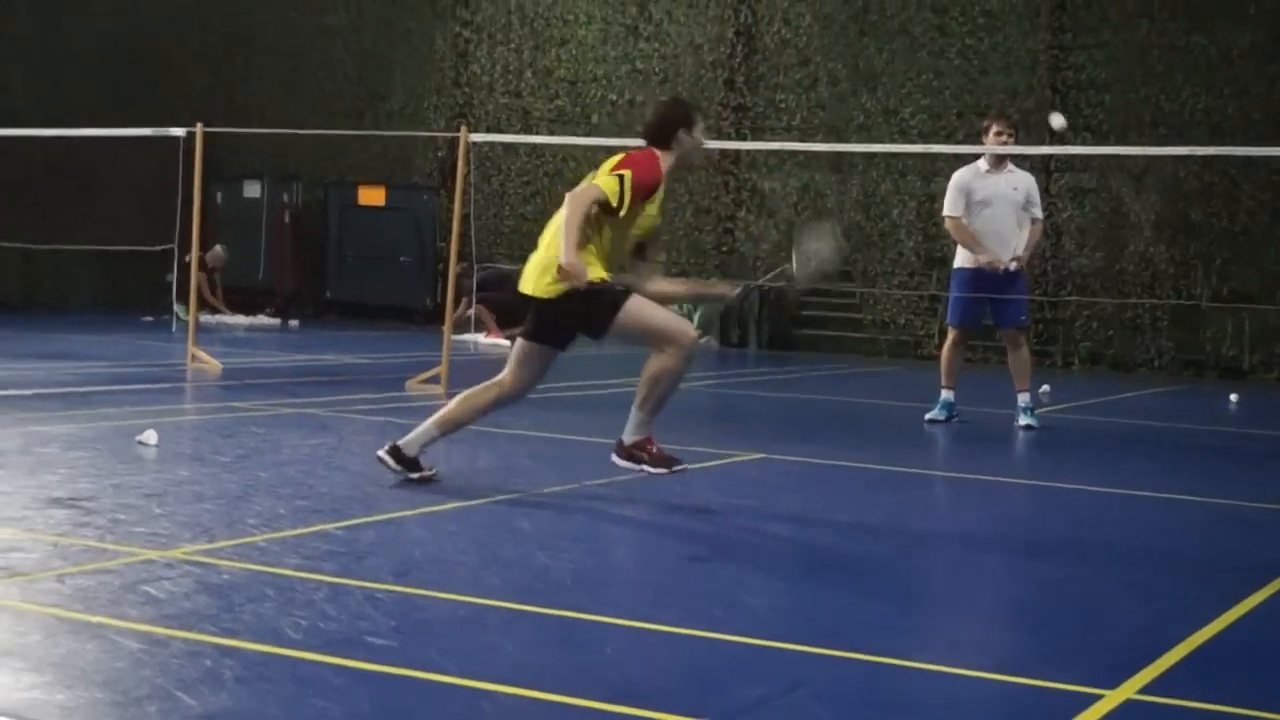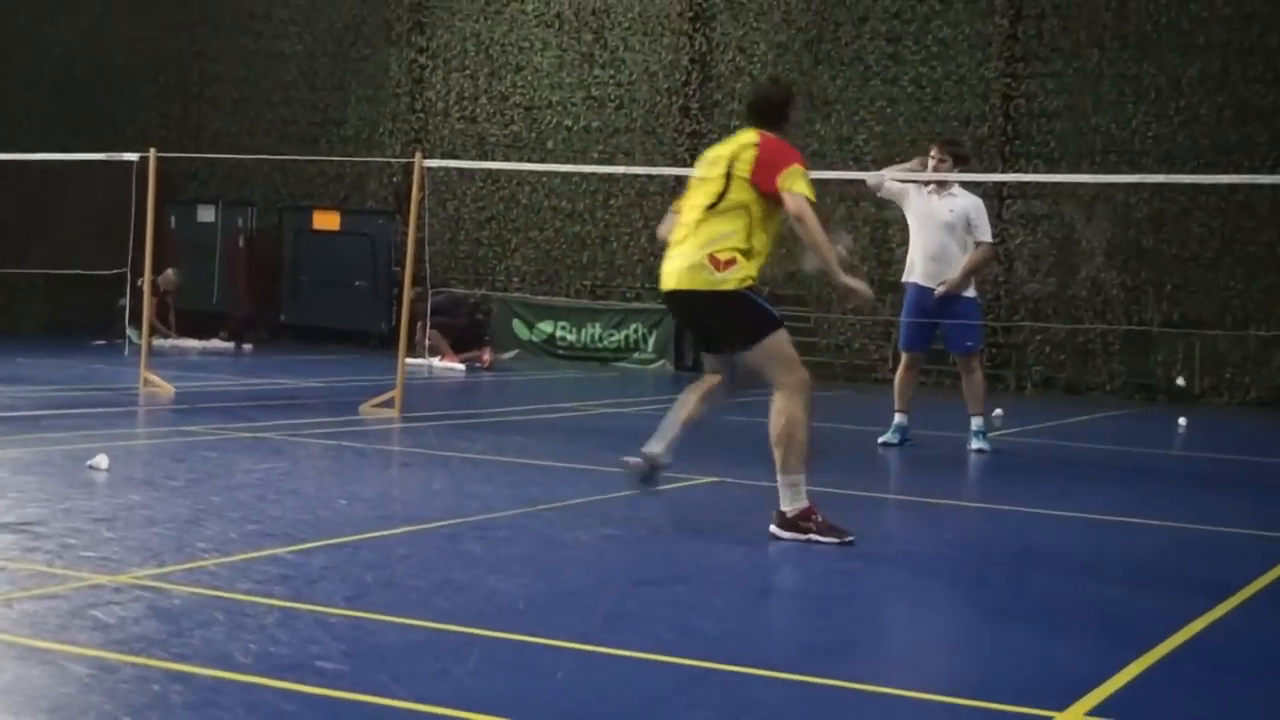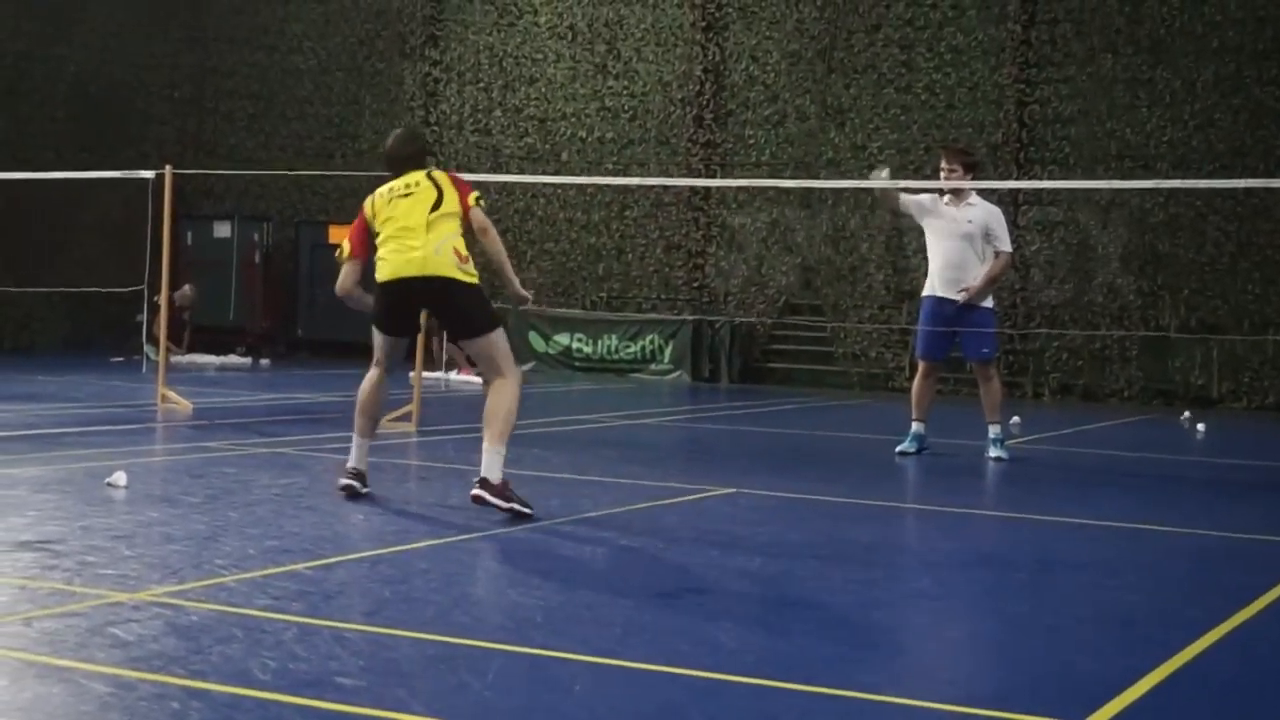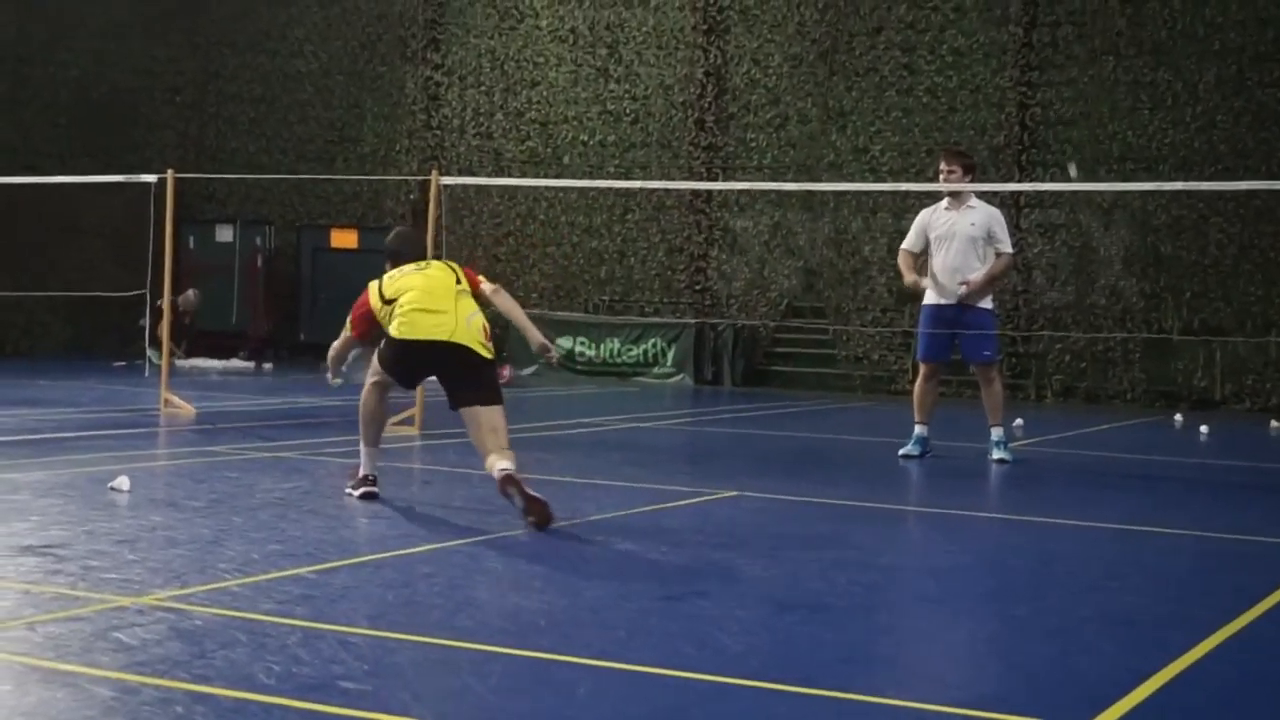
dt=1s
person 1, frame 1
left shoulder: (642, 176)
right shoulder: (646, 167)
left elbow: (643, 282)
right elbow: (579, 198)
left wrist: (700, 288)
right wrist: (568, 255)
left hip: (550, 281)
right hip: (568, 279)
left knee: (512, 384)
right knee: (680, 340)
left ankle: (406, 448)
right ankle: (635, 441)
person 1, frame 2
left shoulder: (716, 154)
right shoulder: (777, 152)
left elbow: (666, 229)
right elbow: (800, 213)
right wrist: (838, 273)
left hip: (679, 279)
right hip: (720, 282)
left knee: (718, 375)
right knee: (793, 382)
left ankle: (654, 455)
right ankle: (794, 513)
person 1, frame 3
left shoulder: (372, 201)
right shoulder: (447, 181)
left elbow: (345, 288)
right elbow: (483, 227)
left wrist: (376, 307)
right wrist: (513, 283)
left hip: (395, 277)
right hip: (448, 275)
left knee: (380, 366)
right knee: (505, 376)
left ankle: (355, 469)
right ankle: (490, 479)
person 1, frame 4
left shoulder: (377, 287)
right shoulder: (453, 270)
left elbow: (341, 348)
right elbow: (493, 293)
left wrist: (334, 371)
right wrist: (535, 336)
left hip: (409, 338)
right hip: (468, 347)
left knee: (376, 380)
right knee: (497, 452)
left ankle: (366, 476)
right ankle: (509, 476)
person 2, frame 1
left shoulder: (1026, 180)
right shoulder: (964, 177)
left elbow: (1036, 222)
right elbow: (951, 221)
left wrist: (1027, 253)
right wrist: (982, 253)
left hip: (1011, 272)
right hip: (972, 269)
left knee: (1016, 338)
right knee: (957, 335)
left ankle: (1024, 405)
right ankle: (947, 401)
person 2, frame 2
left shoulder: (971, 203)
right shoulder: (912, 194)
left elbow: (986, 249)
right elbow: (874, 182)
left wrist: (959, 279)
right wrist: (909, 166)
left hip: (958, 296)
right hip: (919, 292)
left knee: (969, 362)
right knee: (909, 359)
left ankle: (977, 429)
right ankle: (900, 425)
person 2, frame 3
left shoulder: (989, 212)
right shoulder: (929, 204)
left elbow: (1004, 256)
right elbow: (894, 200)
left wrist: (981, 286)
right wrist: (882, 183)
left hip: (976, 306)
right hip: (936, 301)
left knee: (986, 370)
right knee: (926, 367)
left ankle: (995, 437)
right ankle: (917, 433)
person 2, frame 4
left shoulder: (989, 215)
right shoulder: (928, 215)
left elbow: (1005, 257)
right elbow: (907, 252)
left wrist: (981, 282)
right wrist: (910, 275)
left hip: (977, 307)
right hip: (936, 305)
left knee: (987, 372)
right knee: (928, 371)
left ankle: (997, 439)
right ankle: (920, 436)
